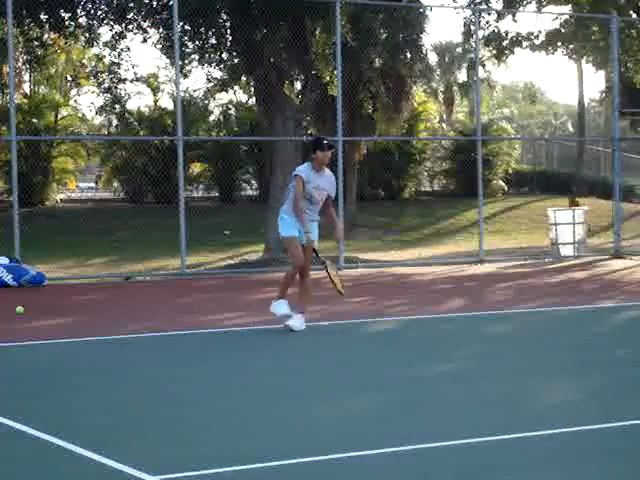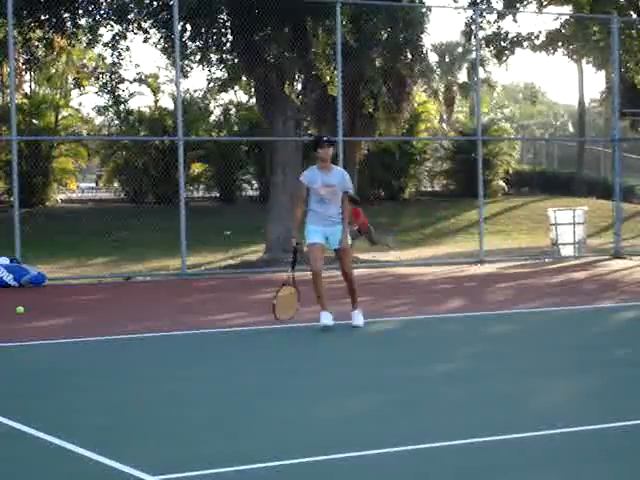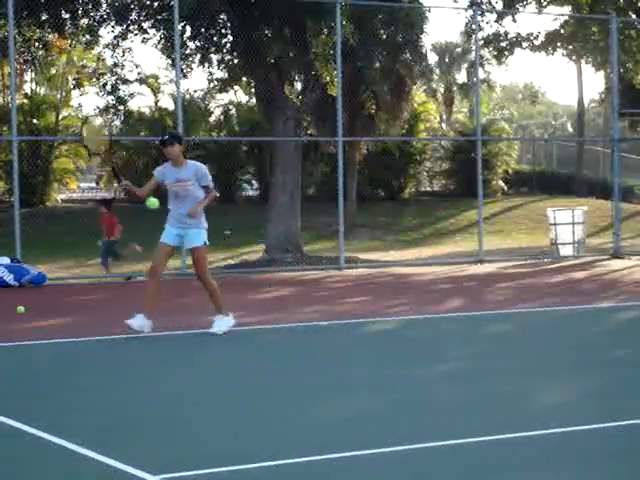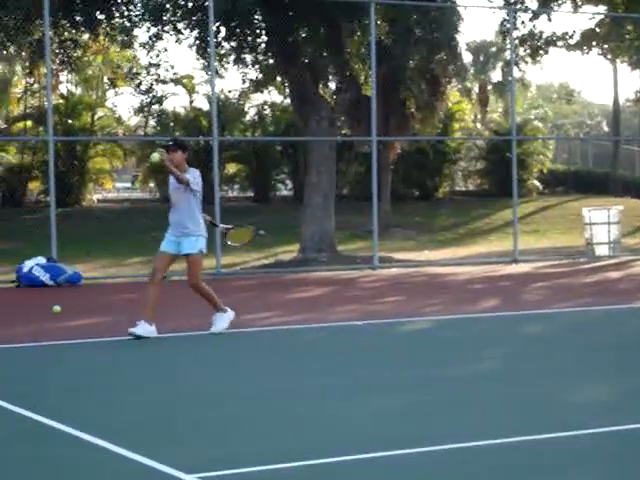
dt=1s
person 1, frame 1
left shoulder: (330, 177)
right shoulder: (302, 172)
left elbow: (328, 206)
right elbow: (297, 202)
left wrist: (338, 227)
right wrist: (305, 230)
left hip: (311, 224)
right hip: (290, 220)
left knee: (305, 270)
right knee: (298, 262)
left ankle: (298, 315)
right ankle: (280, 300)
person 1, frame 2
left shoulder: (341, 174)
right shoulder: (308, 175)
left elbow: (345, 205)
right elbow: (301, 206)
left wrist: (346, 230)
right wrist: (295, 232)
left hip: (336, 227)
right hip: (314, 227)
left knee: (347, 272)
right knee: (316, 270)
left ankle: (356, 310)
right ankle: (324, 311)
person 1, frame 3
left shoulder: (197, 168)
right shoulder: (163, 170)
left elbow: (212, 192)
right elbow: (143, 193)
left wrist: (199, 206)
right wrist: (128, 186)
left hip: (194, 226)
right hip: (173, 227)
left knee: (202, 274)
right knee: (154, 270)
left ankle: (223, 316)
right ankle: (144, 318)
person 1, frame 4
left shoulder: (193, 174)
right shoulder: (172, 178)
left elbow: (183, 180)
left wrist: (168, 165)
left hip: (194, 235)
right hip: (173, 233)
left knee: (194, 282)
right knee: (155, 276)
left ankle: (223, 312)
right ankle: (146, 324)
